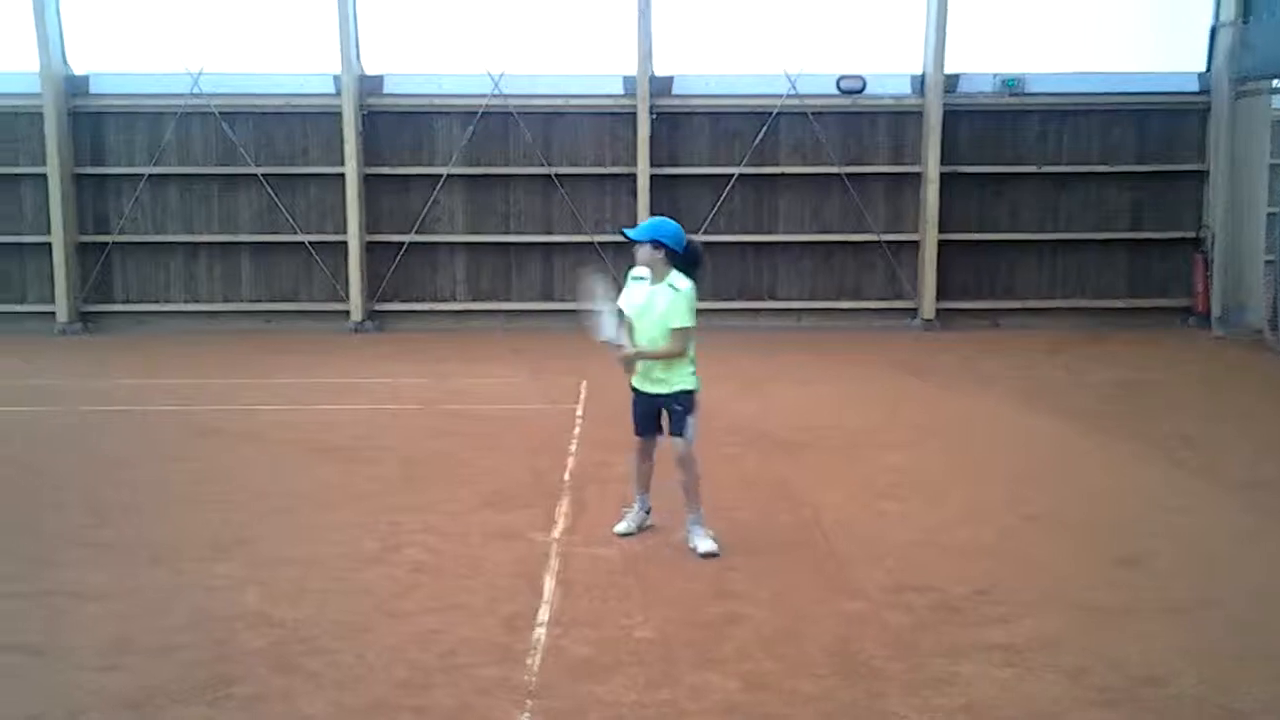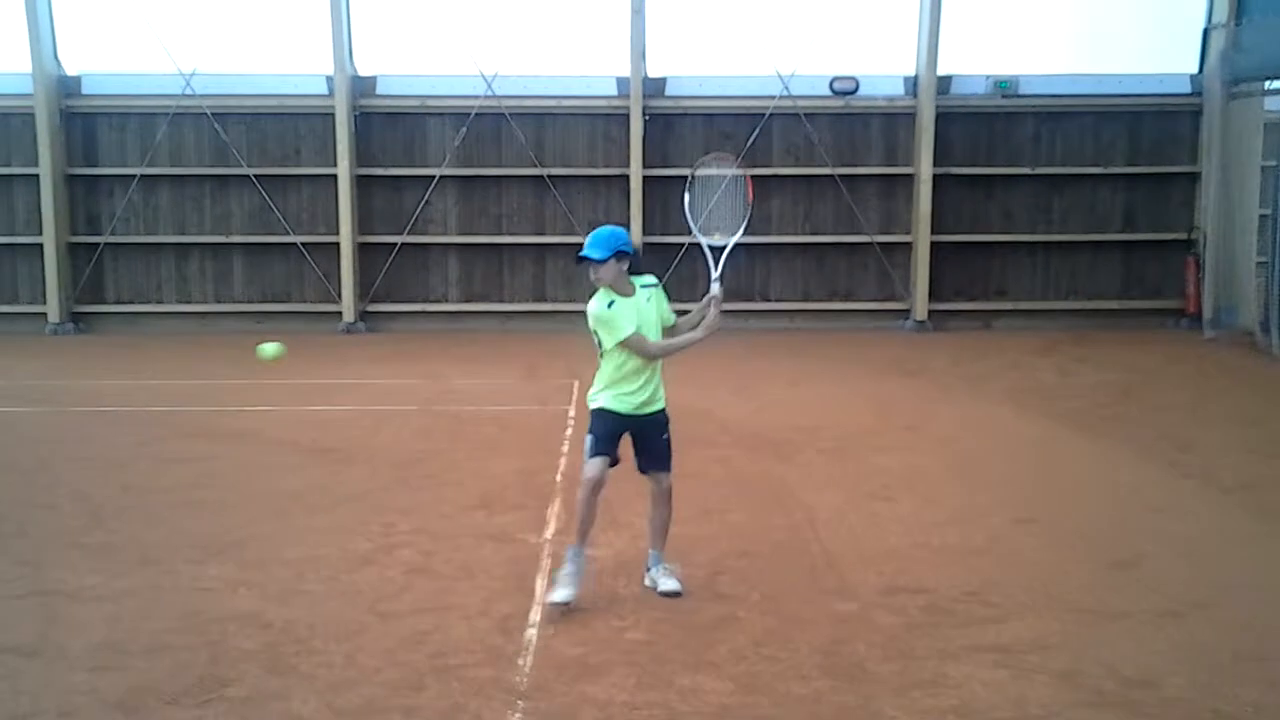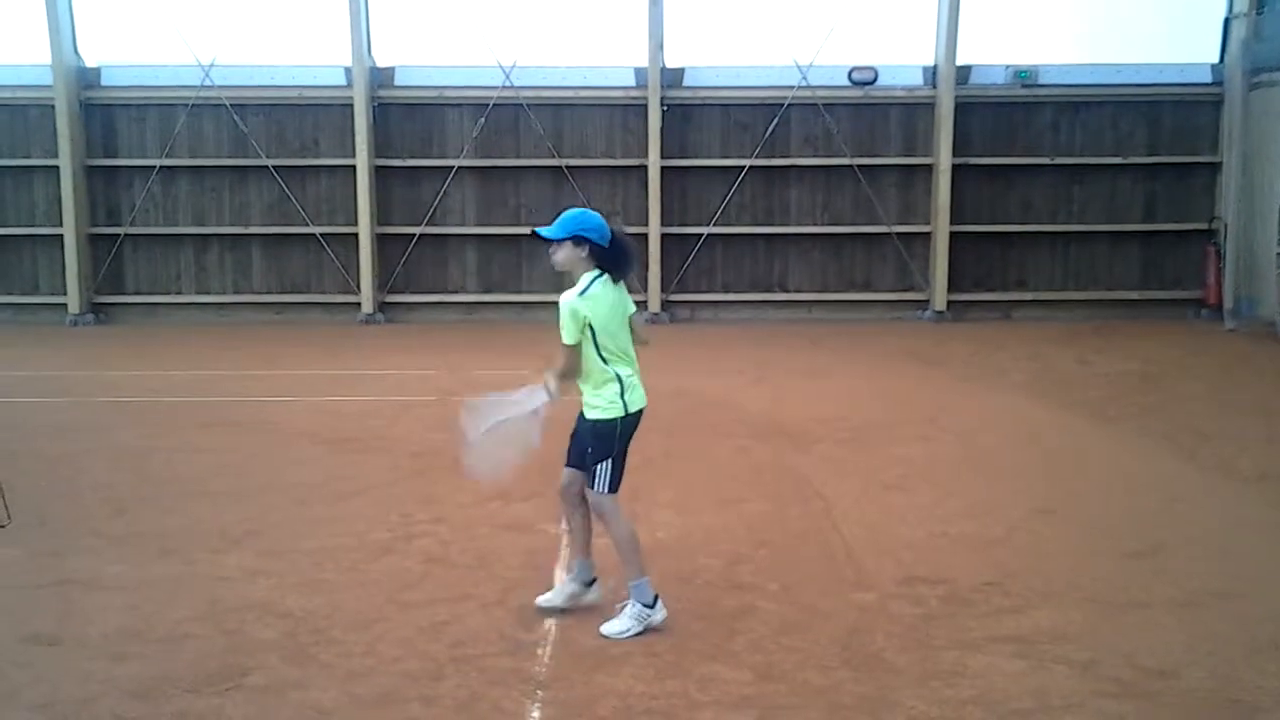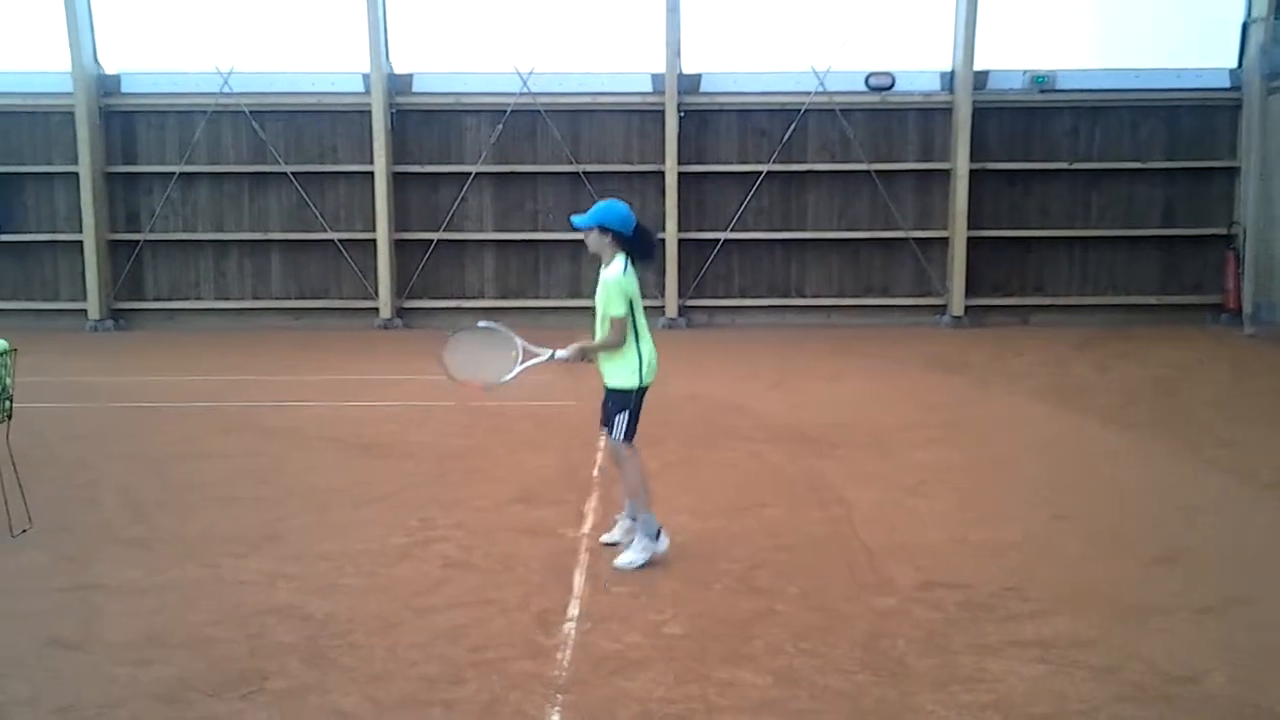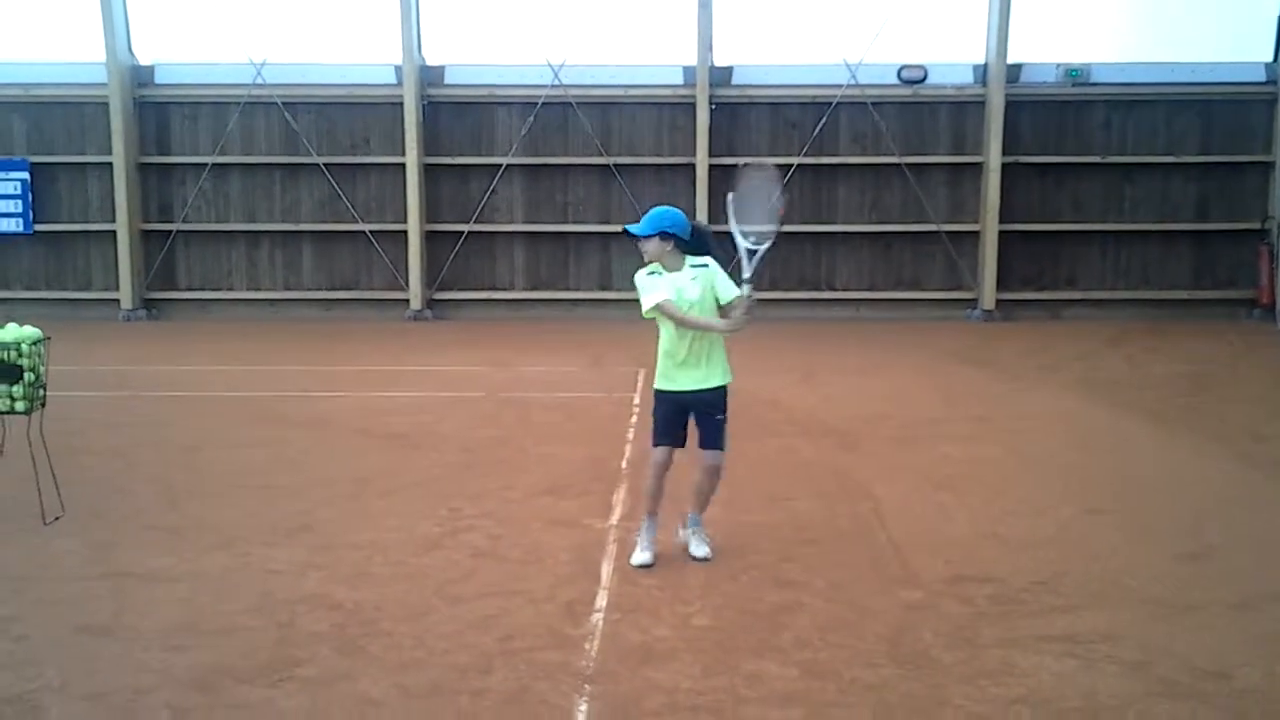
dt=1s
person 1, frame 1
left shoulder: (681, 289)
right shoulder: (636, 277)
left elbow: (684, 344)
right elbow: (628, 324)
left wrist: (637, 351)
right wrist: (628, 354)
left hip: (677, 384)
right hip: (643, 382)
left knee: (682, 452)
right knee: (643, 445)
left ankle: (696, 526)
right ankle: (641, 508)
person 1, frame 2
left shoulder: (651, 287)
right shoulder: (600, 309)
left elbow: (671, 329)
right elbow: (651, 351)
left wrist: (703, 311)
right wrist: (700, 334)
left hip: (650, 406)
right hip: (609, 404)
left knee: (662, 487)
right knee: (592, 478)
left ankle: (656, 566)
right ankle: (571, 569)
person 1, frame 3
left shoulder: (572, 301)
right shoulder: (612, 285)
left elbow: (570, 368)
right elbow: (641, 336)
left wrist: (553, 380)
left hip: (611, 409)
right hip: (601, 406)
left knee: (601, 501)
right knee: (571, 487)
left ankle: (645, 603)
right ankle: (580, 581)
person 1, frame 4
left shoulder: (613, 278)
right shoulder: (617, 269)
left elbow: (616, 339)
left wrist: (582, 348)
right wrist: (590, 350)
left hip: (629, 376)
right hip: (621, 374)
left knee: (619, 450)
right knee: (618, 447)
left ankle: (649, 535)
right ankle: (632, 518)
person 1, frame 5
left shoulder: (707, 268)
right shoulder: (646, 278)
left elbow: (735, 311)
right elbow: (678, 317)
left wrist: (742, 311)
right wrist: (722, 325)
left hip: (712, 380)
right hip: (671, 383)
left knee: (713, 462)
right knee: (660, 460)
left ankle: (692, 525)
right ankle: (646, 535)
